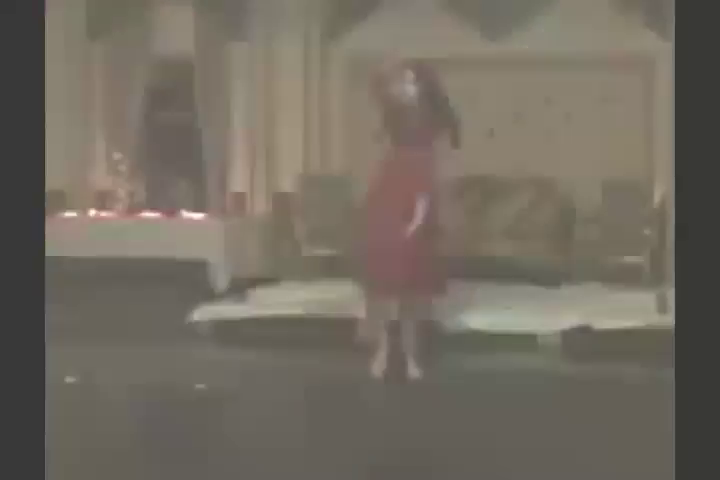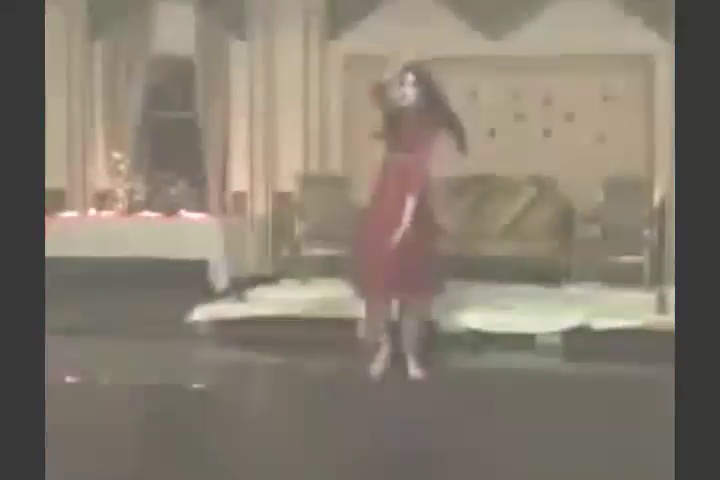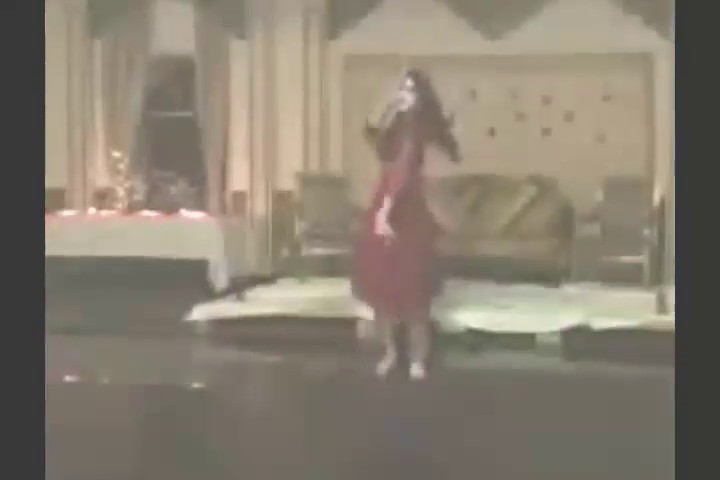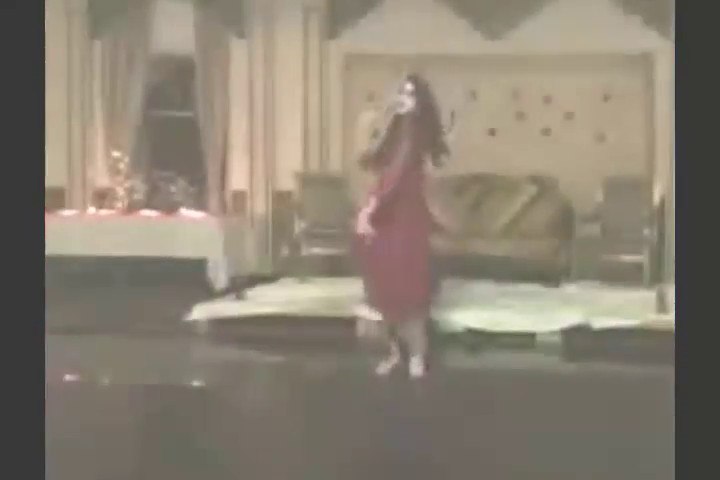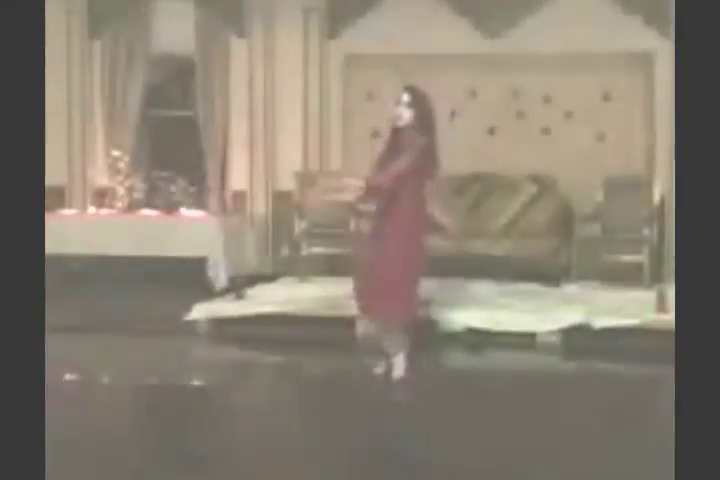
dt=0.1s
person 1, frame 1
left shoulder: (429, 120)
right shoulder: (395, 112)
left elbow: (426, 169)
right elbow: (379, 82)
left wrist: (422, 211)
right wrist: (398, 68)
left hip: (414, 200)
right hip: (386, 198)
left knee: (413, 280)
right knee: (381, 272)
left ankle: (410, 355)
right ankle: (380, 345)
person 1, frame 2
left shoulder: (423, 122)
right shoulder: (395, 116)
left elbow: (419, 170)
right elbow: (378, 92)
left wrist: (409, 215)
right wrist: (395, 78)
left hip: (412, 205)
right hip: (386, 200)
left knee: (411, 281)
right knee: (377, 274)
left ankle: (411, 355)
right ankle: (380, 346)
person 1, frame 3
left shoulder: (414, 126)
right shoulder: (398, 125)
left elbow: (402, 171)
right elbow: (374, 136)
left wrist: (383, 214)
right wrist: (389, 109)
left hip: (406, 211)
right hip: (386, 206)
left knee: (409, 284)
right knee: (379, 282)
left ankle: (417, 357)
right ankle: (388, 350)
person 1, frame 4
left shoulder: (412, 130)
right shoulder: (397, 129)
left elbow: (395, 174)
right elbow: (372, 162)
left wrist: (367, 211)
left hip: (405, 212)
right hip: (386, 210)
left knee: (406, 285)
right knee: (383, 284)
left ankle: (416, 355)
right ankle: (394, 351)
person 1, frame 5
left shoulder: (419, 142)
right shoulder: (397, 141)
left elbow: (390, 178)
left hip: (404, 221)
right hip: (385, 218)
left knee: (389, 287)
right knee: (374, 285)
left ankle: (397, 352)
right ankle: (390, 352)
